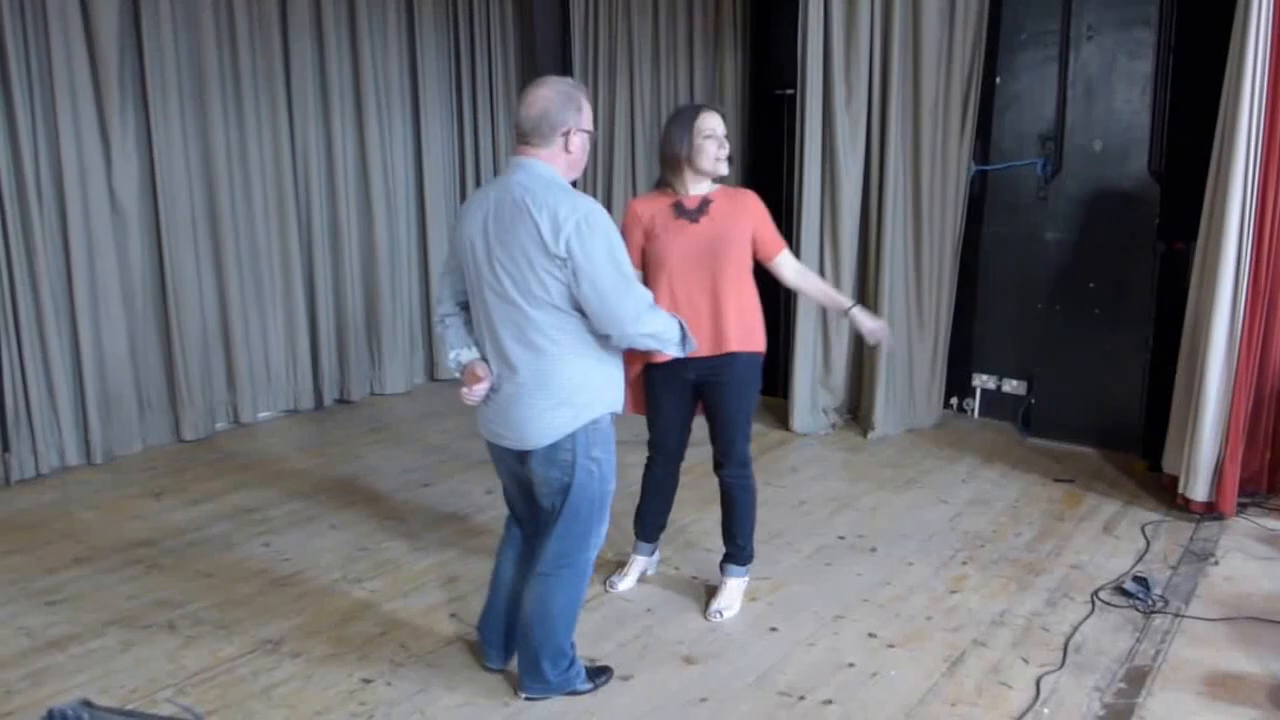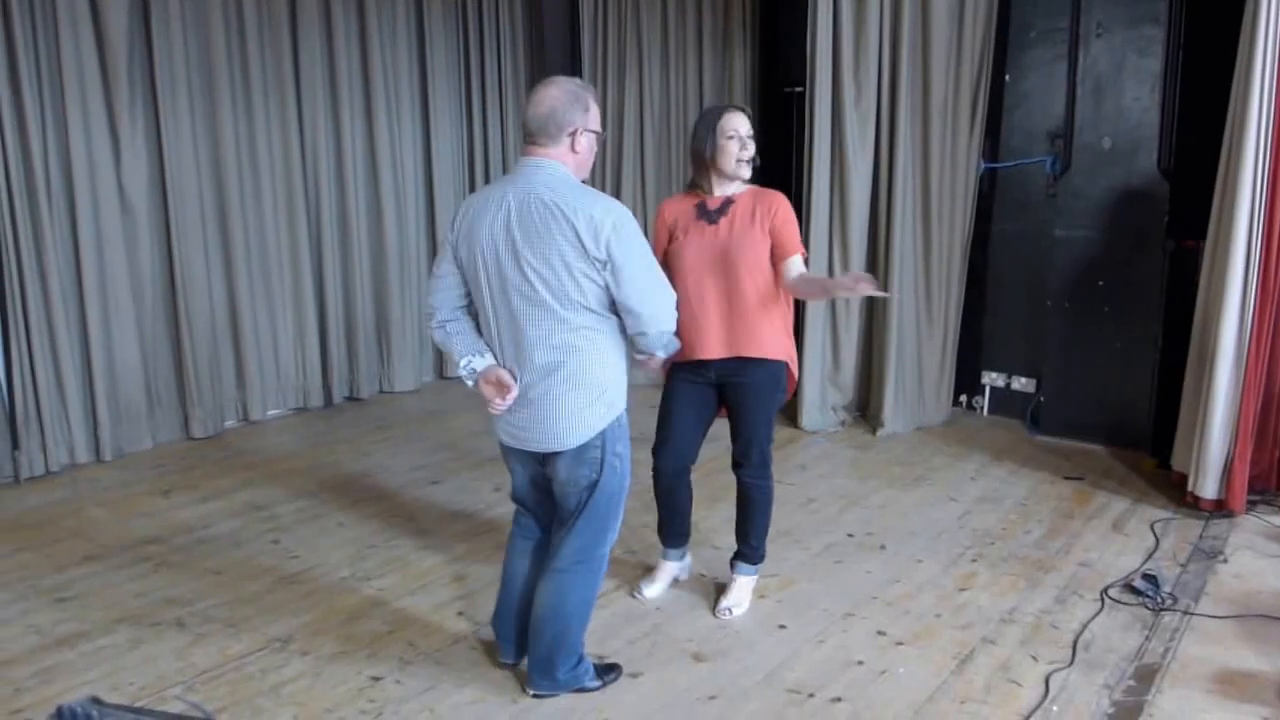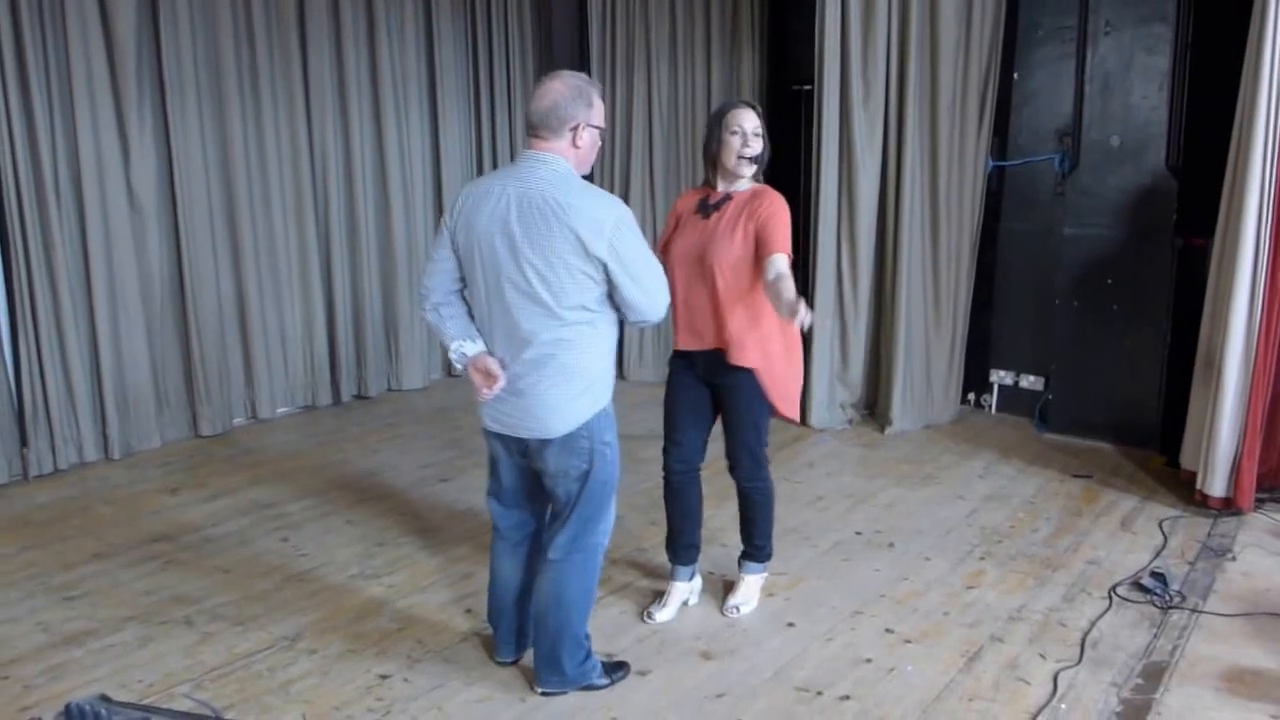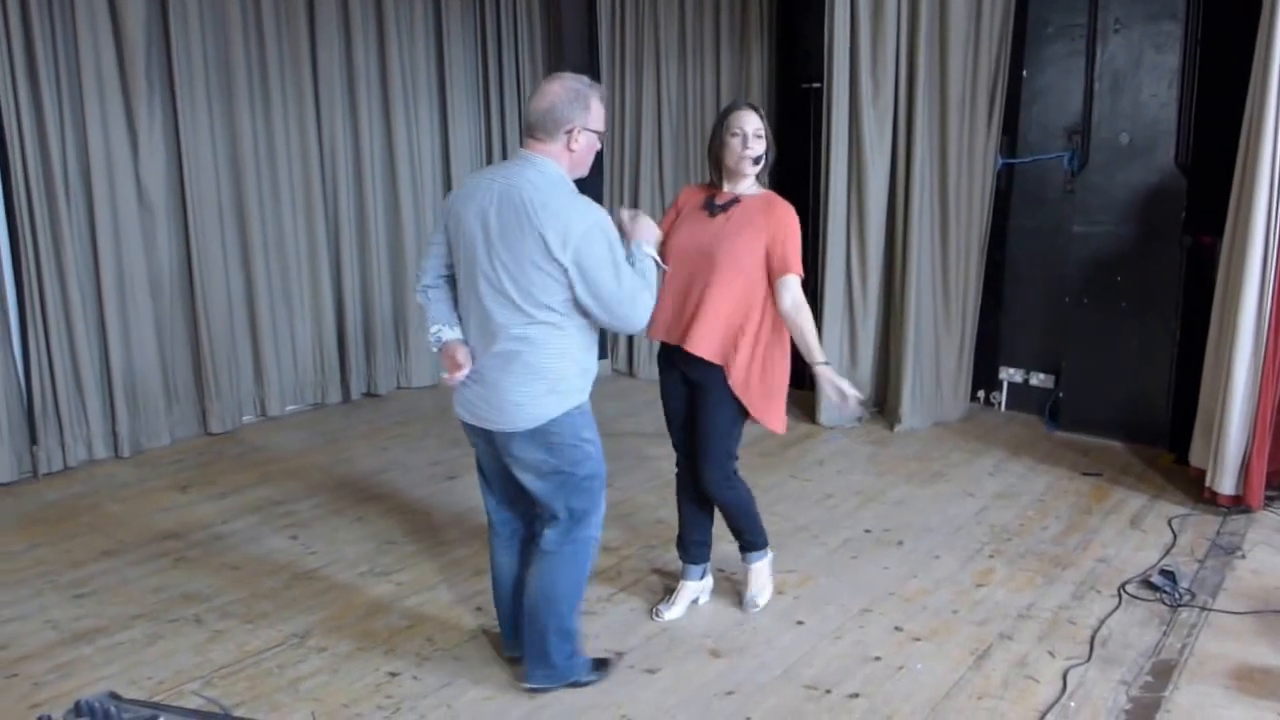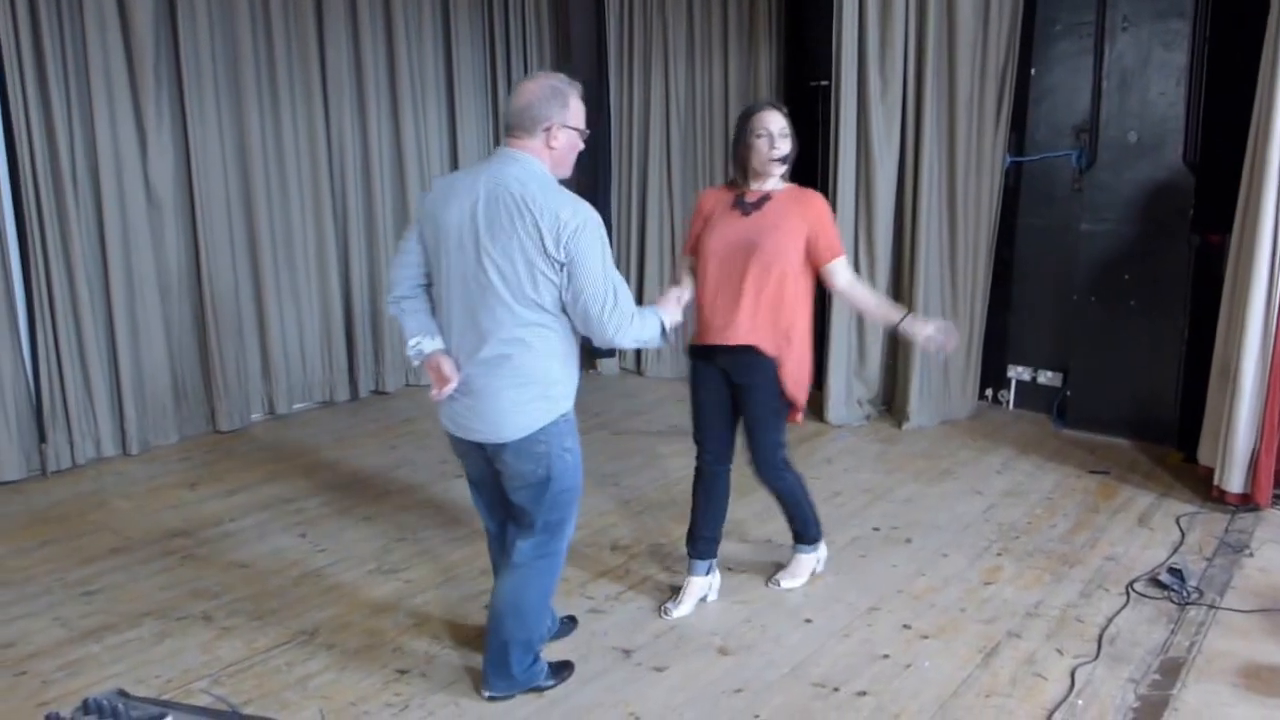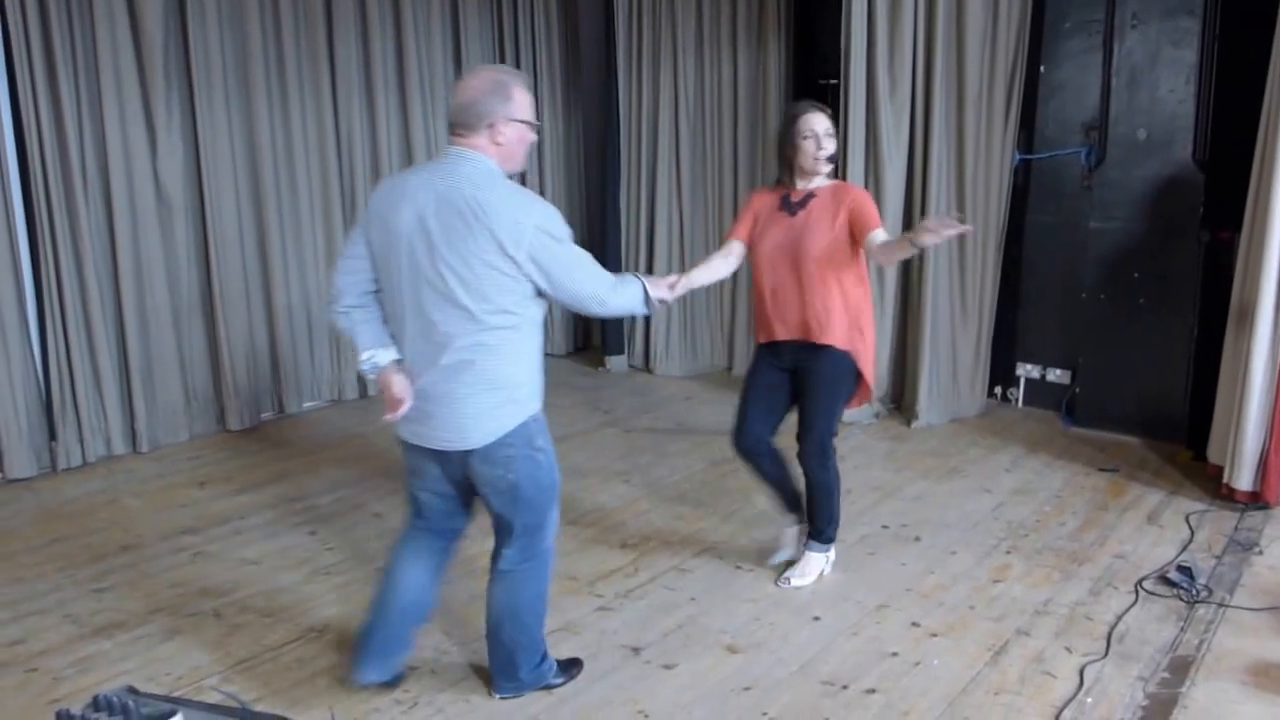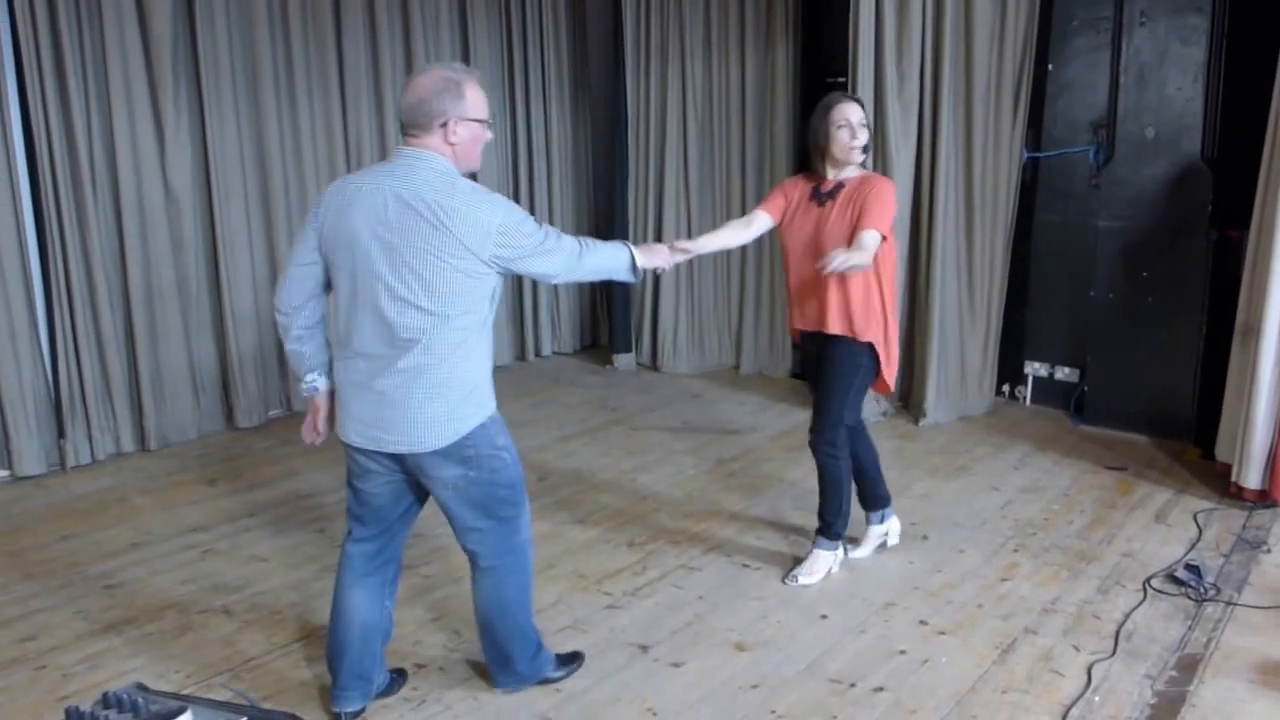
dt=0.3s
person 1, frame 1
left shoulder: (475, 209)
right shoulder: (574, 213)
left elbow: (449, 307)
right elbow: (625, 318)
left wrist: (468, 360)
right wrist: (678, 334)
left hip: (501, 415)
right hip: (566, 417)
left knee: (525, 528)
right knee: (567, 546)
left ankle: (497, 640)
right ankle: (546, 671)
person 1, frame 2
left shoulder: (474, 210)
right shoulder: (599, 214)
left elbow: (444, 313)
right elbow: (653, 318)
left wrist: (482, 367)
right wrist: (661, 346)
left hip: (515, 417)
right hip: (586, 416)
left knee: (533, 523)
right knee: (581, 543)
left ankle: (510, 640)
right ankle: (555, 669)
person 1, frame 3
left shoulder: (473, 198)
right shoulder: (599, 211)
left elbow: (438, 295)
right elbow: (652, 304)
left wrist: (472, 353)
left hip: (501, 405)
right hip: (571, 409)
left knee: (514, 522)
right knee: (578, 535)
left ankle: (510, 637)
right ankle: (564, 665)
person 1, frame 4
left shoulder: (470, 192)
right shoulder: (577, 216)
left elbow: (433, 278)
right elbow: (629, 315)
left wrist: (450, 339)
right wrist: (642, 249)
left hip: (479, 399)
right hip: (546, 406)
left knee: (509, 519)
right knee: (573, 523)
left ankle: (517, 634)
right ankle: (552, 659)
person 1, frame 5
left shoulder: (443, 193)
right shoulder: (566, 214)
left elbow: (403, 289)
right elbow: (606, 324)
left wrist: (431, 351)
right wrist: (661, 318)
left hip: (462, 408)
right hip: (531, 411)
left knee: (502, 523)
right knee: (540, 536)
left ankle: (526, 623)
right ankle: (511, 669)
person 1, frame 6
left shoulder: (390, 196)
right shoulder: (522, 213)
left elbow: (349, 297)
right elbow: (590, 292)
left wrist: (386, 365)
right wrist: (646, 290)
left hip: (420, 415)
right hip: (498, 416)
left knee: (429, 531)
right knee: (525, 540)
left ankle: (378, 656)
right ankle: (519, 668)
person 1, frame 7
left shoulder: (338, 198)
right shoulder: (476, 211)
left elbow: (294, 304)
right elbow: (563, 255)
left wrist: (318, 382)
right wrist: (635, 256)
left hip: (365, 417)
right hip: (452, 419)
left knee: (369, 545)
right knee: (501, 535)
right ankle: (521, 660)
person 2, frame 1
left shoulder: (745, 205)
right shoulder: (644, 210)
left elbow: (791, 270)
left wrist: (851, 309)
right wrist: (635, 345)
left hip: (733, 357)
right hip: (667, 360)
left knee: (733, 464)
right knee: (662, 458)
left ankle: (736, 572)
right ankle: (644, 550)
person 2, frame 2
left shoulder: (771, 205)
right shoulder: (673, 211)
left elbow: (794, 279)
left wrist: (837, 285)
left hip: (756, 359)
right hip: (693, 361)
left knee: (751, 466)
right knee: (669, 461)
left ankle: (746, 570)
right ankle: (674, 555)
person 2, frame 3
left shoulder: (768, 204)
right shoulder: (687, 205)
left elbow: (776, 274)
right elbow: (661, 272)
left wrist: (791, 308)
left hip: (746, 358)
right hip: (689, 357)
left knee: (748, 466)
right knee: (679, 465)
left ankle: (754, 569)
right ankle: (684, 576)
person 2, frame 4
left shoulder: (777, 213)
right shoulder: (688, 200)
left elbow: (790, 298)
right elbow: (656, 265)
left wrist: (820, 365)
left hip: (730, 361)
right hip: (676, 353)
left knee: (714, 471)
right knee: (689, 466)
left ankle: (758, 556)
right ankle: (694, 574)
person 2, frame 5
left shoulder: (807, 205)
right shoulder: (711, 202)
left elbow: (844, 280)
right elbow: (692, 273)
left wrist: (904, 321)
left hip: (767, 353)
right hip: (711, 352)
left knee: (767, 459)
right knee: (709, 460)
left ankle: (810, 546)
right ankle: (700, 573)
person 2, frame 6
left shoulder: (850, 199)
right shoulder: (762, 203)
left elbow: (879, 249)
right elbow: (727, 259)
left wrist: (915, 240)
right wrist: (674, 286)
left hip: (831, 344)
right hip: (775, 344)
left knee: (815, 448)
right knee: (749, 437)
left ankle: (819, 548)
right ankle: (801, 520)
person 2, frame 7
left shoulder: (876, 189)
right shoulder: (795, 190)
left elbow: (864, 251)
right elbow: (748, 226)
left wrist: (842, 259)
right wrist: (690, 246)
left hip: (858, 333)
right hip: (814, 332)
left knee: (827, 437)
right knee: (846, 427)
left ankle: (829, 545)
right ankle: (882, 519)
